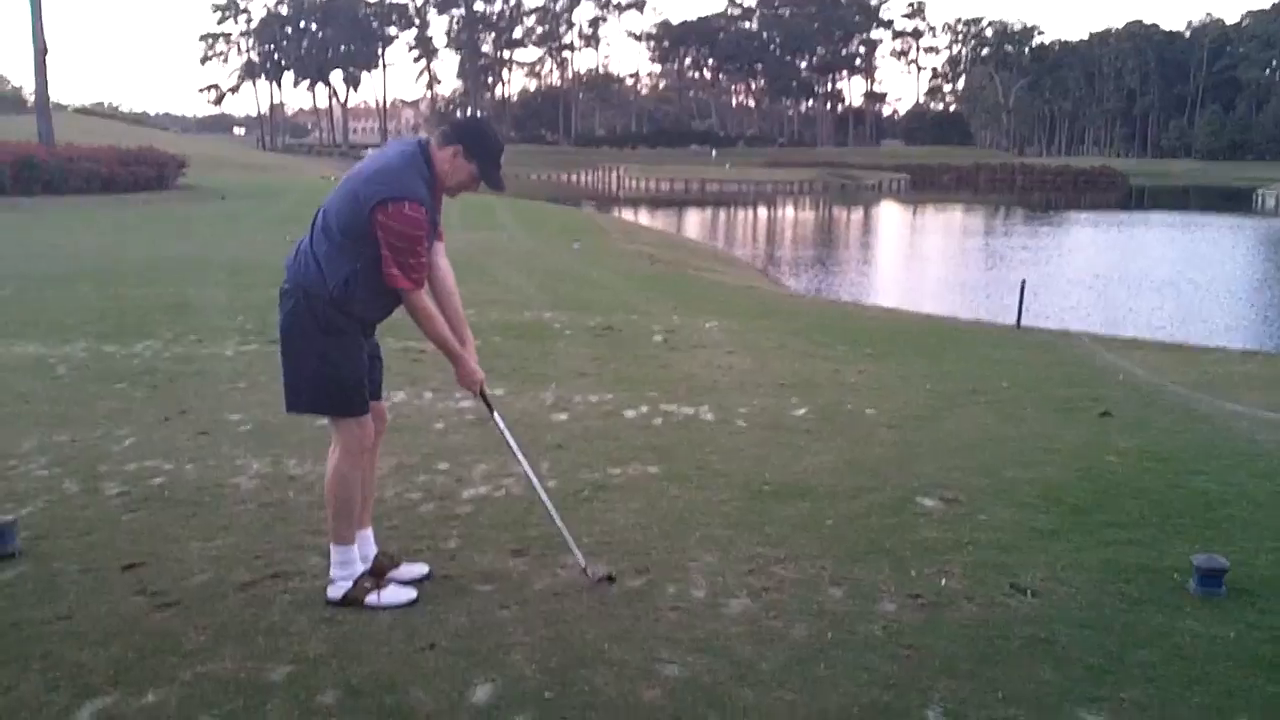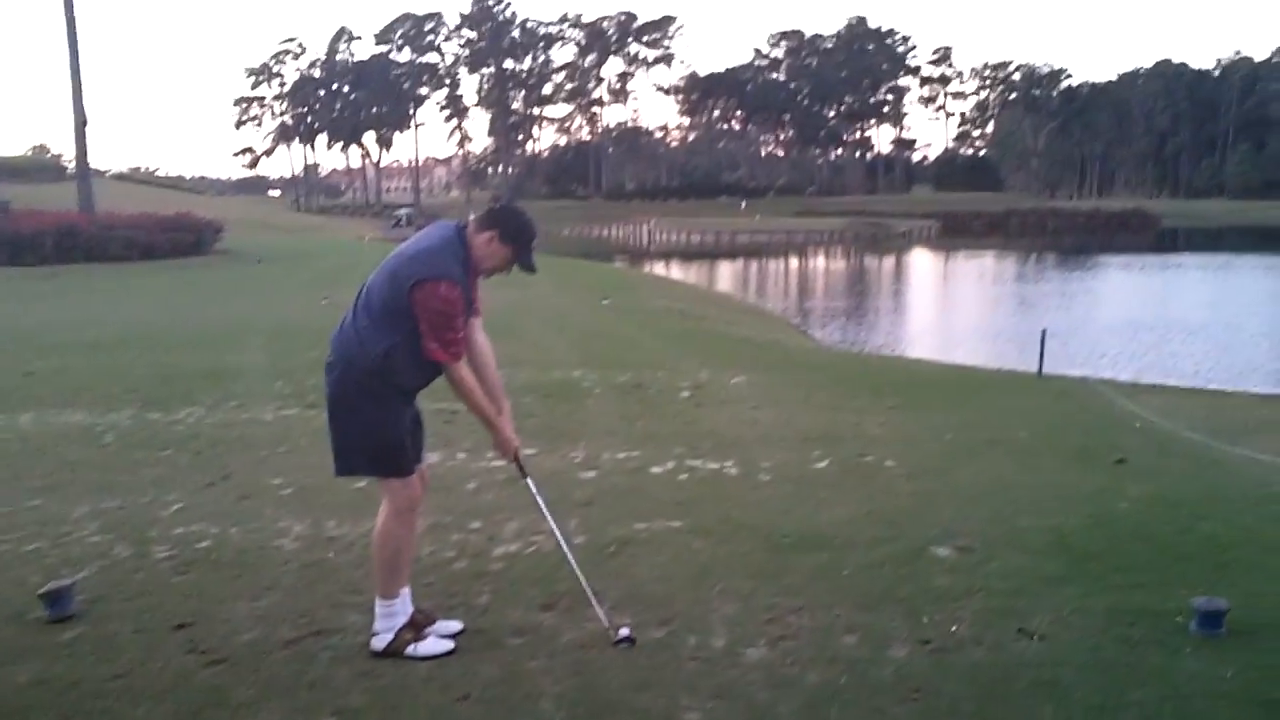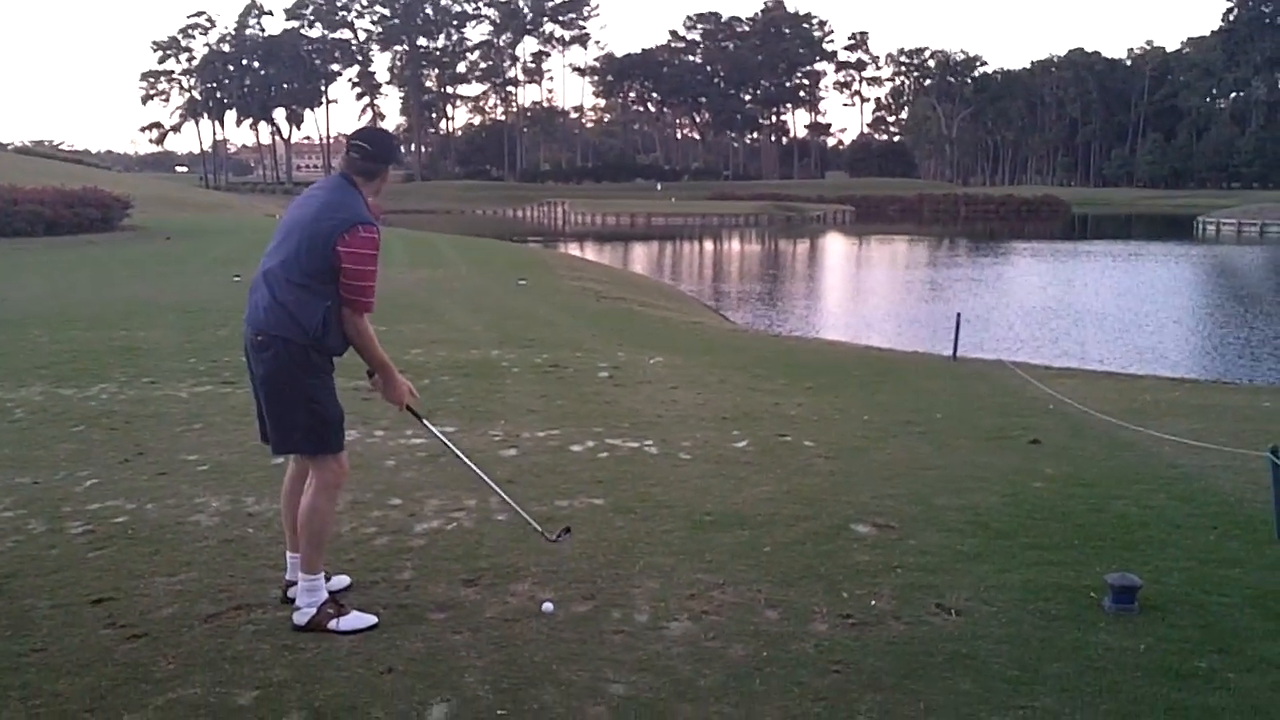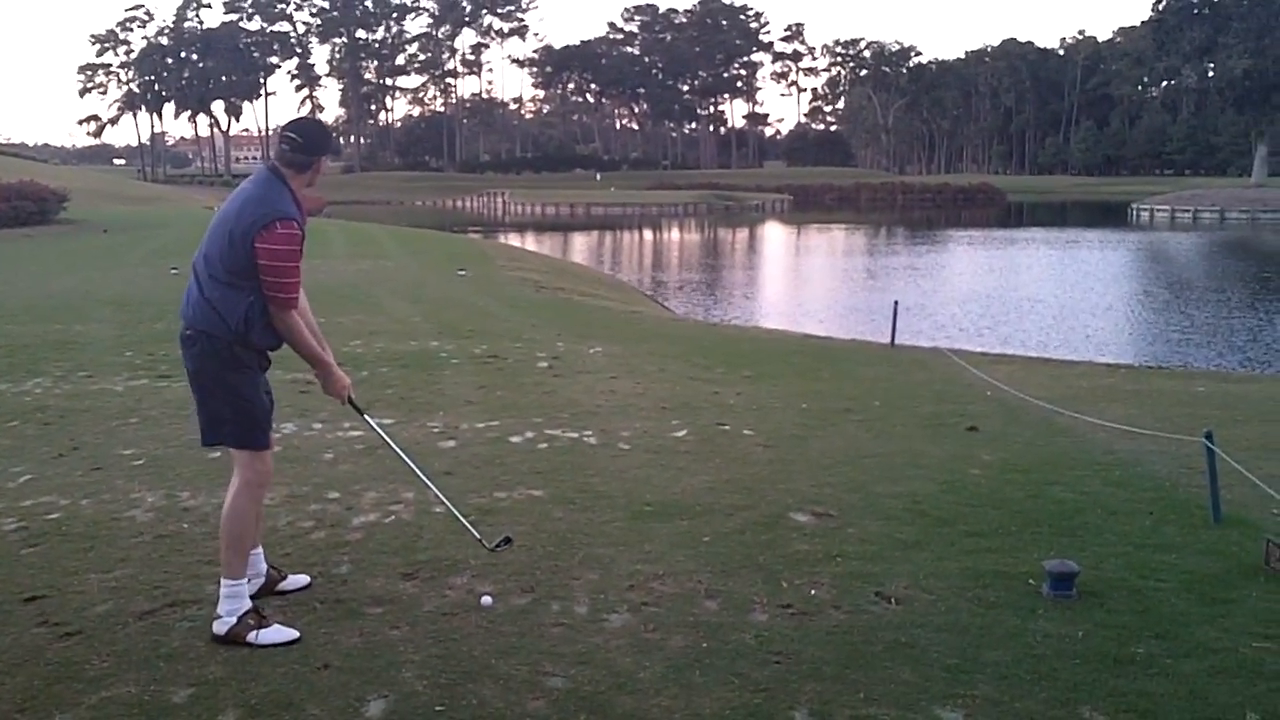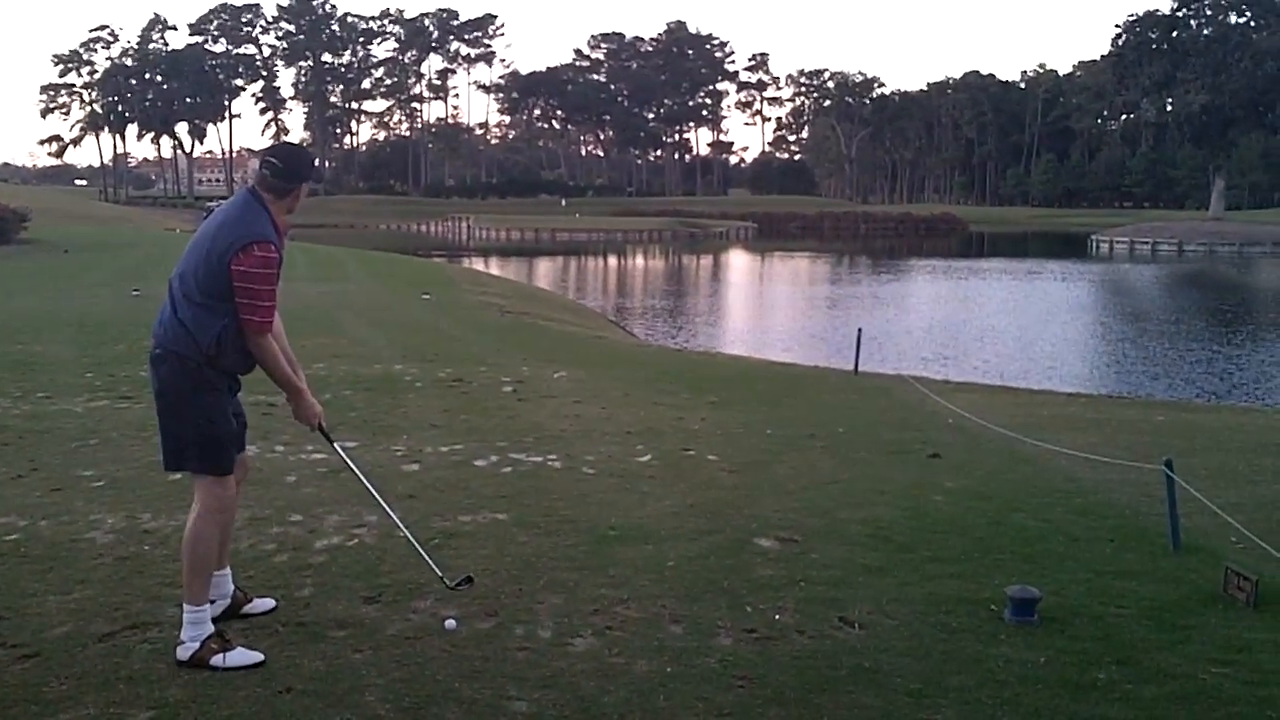
dt=1s
person 1, frame 1
left shoulder: (417, 166)
right shoulder: (404, 194)
left elbow: (436, 258)
right elbow: (413, 295)
left wrist: (467, 340)
right wrist: (460, 360)
left hip: (344, 307)
right hip: (320, 311)
left knee: (371, 425)
right knee: (354, 435)
left ankle: (365, 553)
right ankle: (345, 577)
person 1, frame 2
left shoulder: (456, 246)
right shoulder: (440, 275)
left elbow: (474, 333)
right elbow: (455, 366)
left wrist: (504, 408)
right wrist: (496, 428)
left hip: (386, 376)
right hip: (364, 381)
left knee: (411, 487)
right knee: (402, 493)
left ankle: (402, 609)
right ankle: (387, 628)
person 1, frame 3
left shoulder: (318, 196)
right shoulder: (358, 225)
right elbow: (353, 318)
left wrist: (377, 369)
right wrist: (389, 377)
left hip: (270, 338)
right hip: (294, 350)
left knee: (306, 459)
right knee: (328, 470)
left ankle: (299, 575)
right ankle: (311, 602)
person 1, frame 4
left shoulder: (261, 190)
right shoulder: (280, 218)
left elbow: (290, 292)
right elbow: (282, 312)
left wrist: (326, 351)
right wrist: (326, 370)
left hip: (226, 338)
right hip: (223, 346)
left knee: (256, 454)
right knee: (253, 467)
left ankle: (253, 571)
right ankle: (232, 610)
person 1, frame 5
left shoulder: (244, 213)
right shoulder: (257, 242)
left elbow: (266, 315)
right elbow: (257, 337)
left wrist: (299, 377)
right wrist: (297, 395)
left hip: (199, 363)
right hip: (192, 370)
left knee: (232, 473)
right knee: (215, 493)
left ankle: (219, 592)
right ankle: (195, 635)
